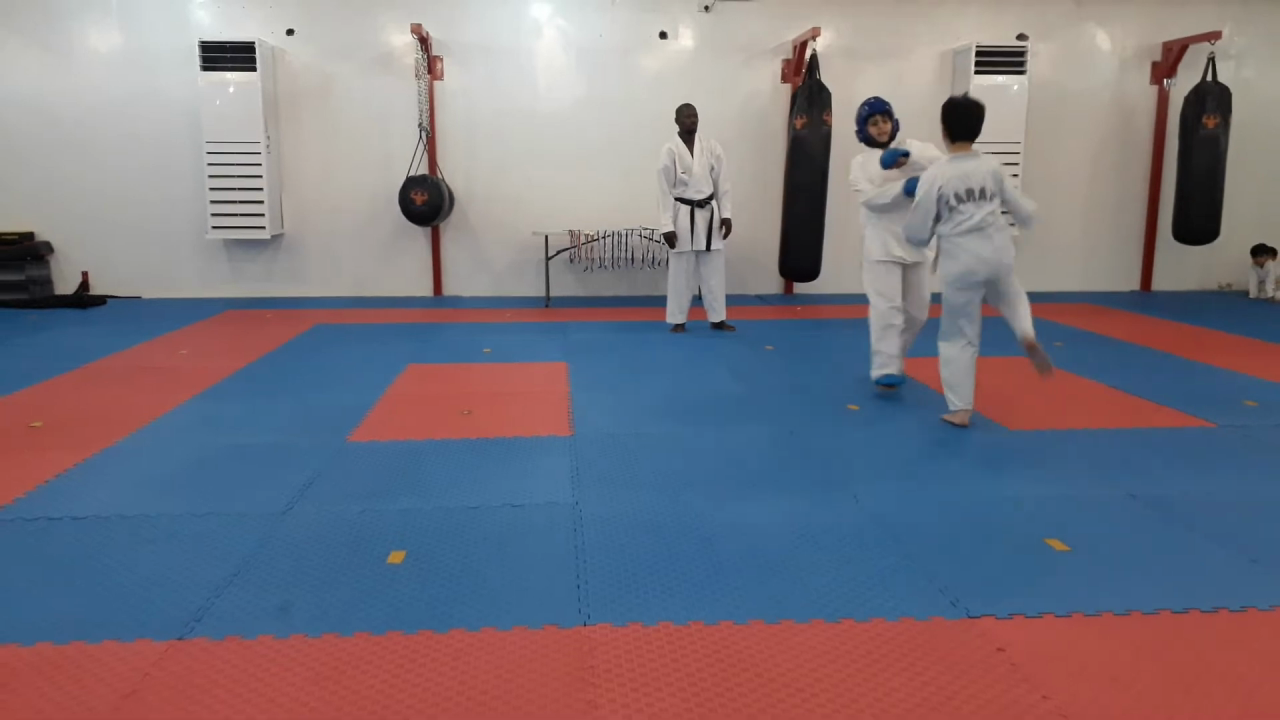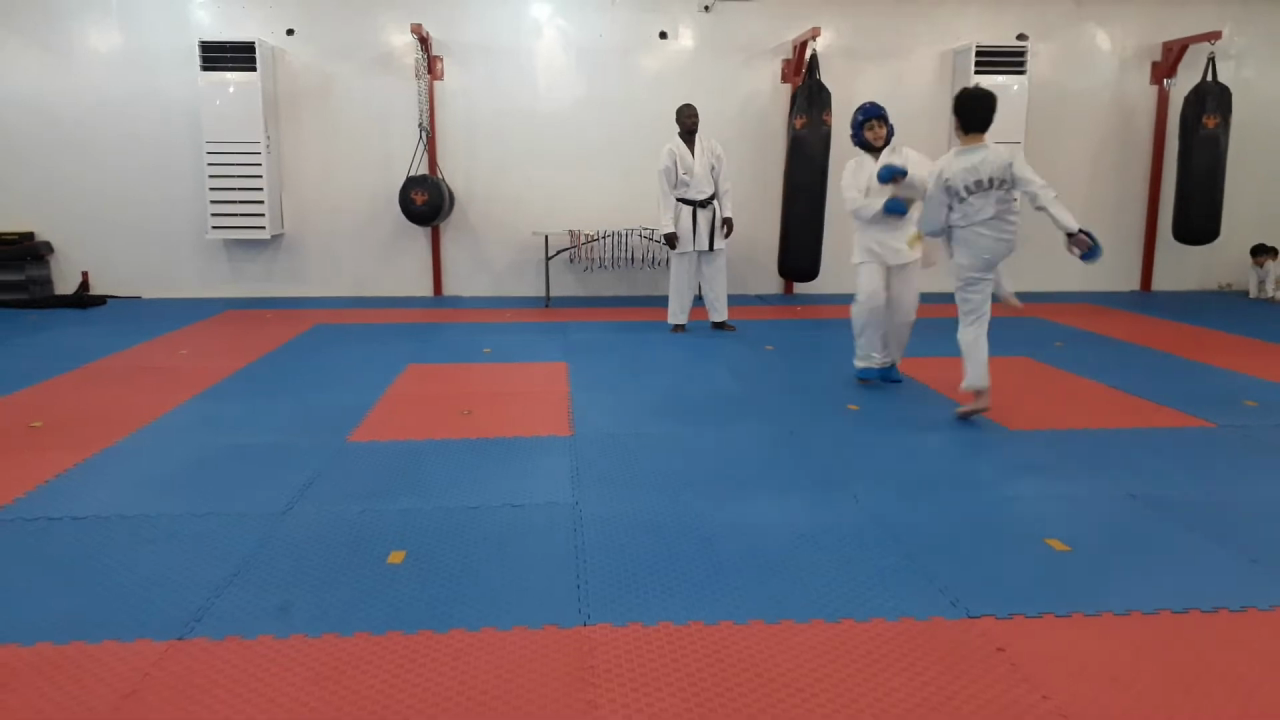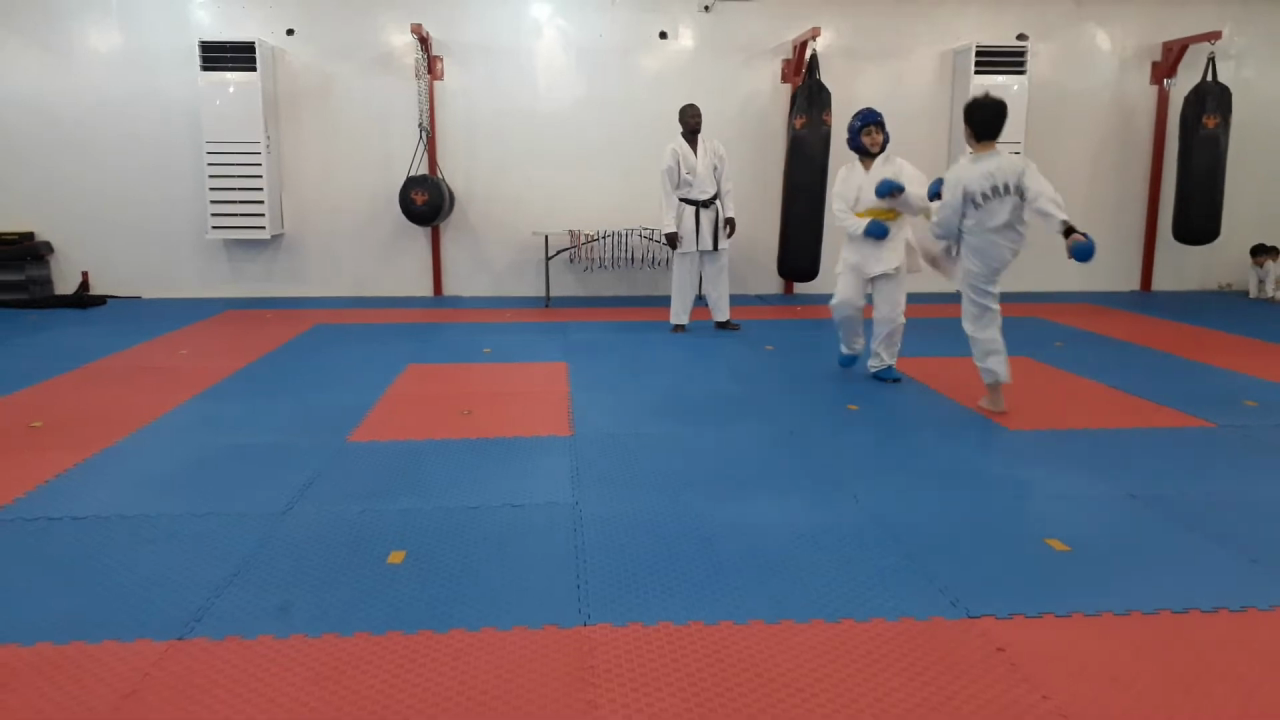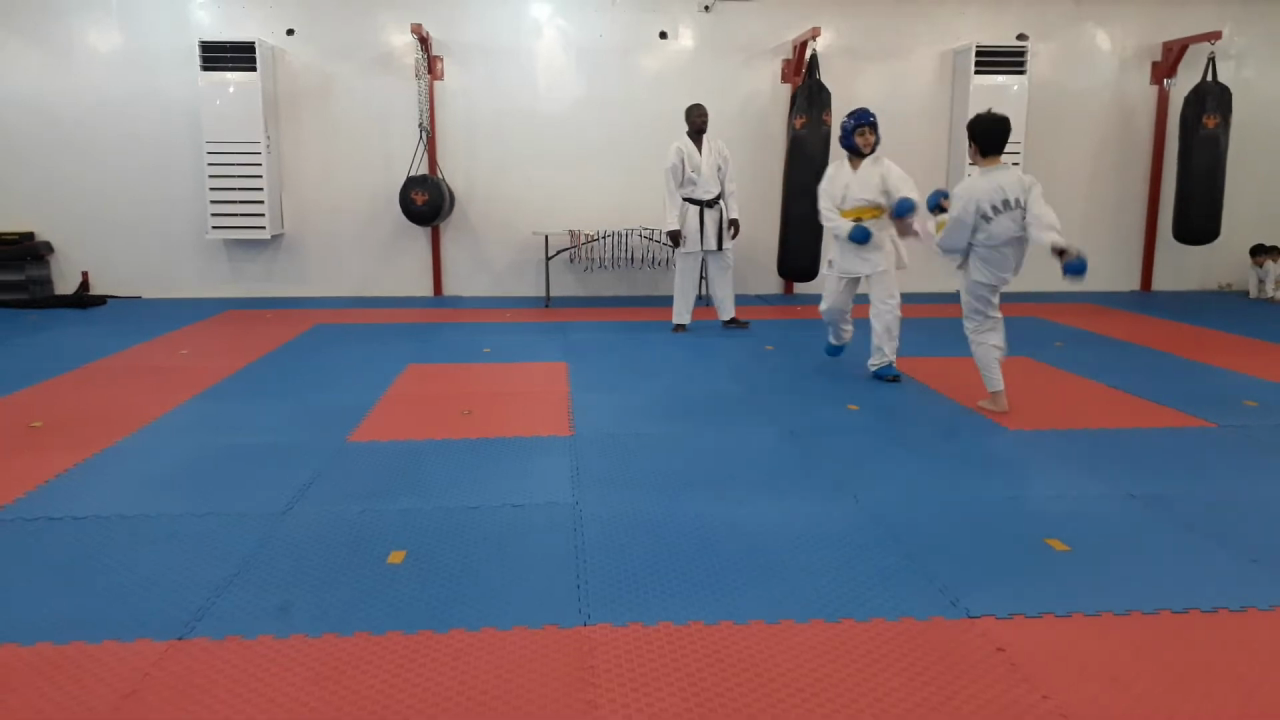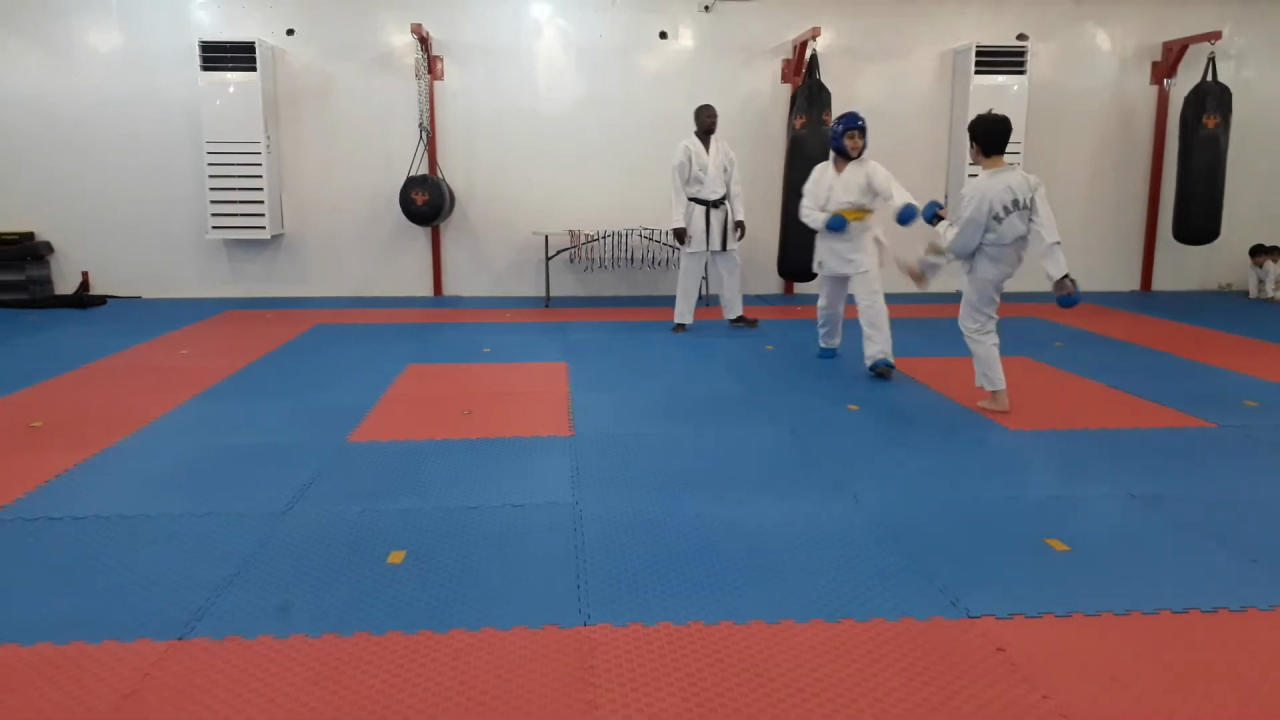
dt=0.1s
person 1, frame 1
left shoulder: (933, 177)
right shoulder: (992, 168)
left elbow: (915, 234)
right elbow: (1019, 206)
left wrist: (933, 216)
right wrist: (1027, 216)
left hip: (960, 265)
right hip: (997, 255)
left knee: (957, 338)
right knee: (1010, 295)
left ankle: (960, 408)
right ankle: (1027, 337)
person 1, frame 2
left shoulder: (944, 169)
right shoulder: (1008, 157)
left elbow: (931, 225)
right elbow: (1039, 190)
left wrist: (933, 200)
right wrist: (1071, 229)
left hip: (971, 252)
right hip: (1004, 239)
left knee: (971, 320)
left ankle: (978, 389)
person 1, frame 3
left shoulder: (959, 175)
right shoulder: (1020, 166)
left elbow: (945, 228)
right elbow: (1044, 198)
left wrist: (941, 204)
right wrist: (1067, 228)
left hip: (978, 256)
right hip: (1009, 246)
left knee: (981, 322)
left ankle: (995, 389)
person 1, frame 4
left shoulder: (967, 190)
right shoulder: (1024, 181)
left elbow: (952, 244)
right elbow: (1042, 219)
left wrist: (947, 215)
right wrist: (1061, 248)
left hip: (984, 269)
right hip: (1009, 259)
left knee: (980, 327)
left ankle: (997, 395)
person 1, frame 5
left shoulder: (976, 191)
right shoulder: (1028, 181)
left elbow: (961, 246)
right elbow: (1044, 227)
left wrist: (943, 224)
right wrist: (1060, 274)
left hip: (988, 266)
right hip: (1008, 258)
left knee: (978, 326)
left ankle: (998, 394)
right ankle: (922, 270)
person 2, frame 1
left shoulder: (908, 149)
right shoulder: (862, 163)
left elbow: (939, 165)
right elbow: (870, 198)
left wrist: (907, 158)
right wrist: (904, 188)
right hip: (882, 239)
left knee: (917, 308)
right knee: (886, 304)
left ankle: (888, 358)
right ankle: (885, 370)
person 2, frame 2
left shoulder: (905, 155)
right shoulder: (854, 166)
left elbow: (930, 182)
right elbow: (856, 204)
left wrist: (903, 175)
right wrist: (885, 205)
left hip: (904, 239)
right hip: (870, 240)
left knee: (903, 306)
right knee: (870, 301)
left ankle: (886, 361)
right ankle: (867, 360)
person 2, frame 3
left shoulder: (898, 167)
right shoulder: (846, 173)
left elbow: (921, 203)
right elbow: (841, 214)
left wrist: (901, 192)
right wrist: (865, 227)
left hip: (893, 249)
right hip: (858, 247)
left knee: (890, 313)
right knee: (844, 304)
left ankle: (883, 363)
right ankle: (851, 347)
person 2, frame 4
left shoulder: (885, 168)
right shoulder: (835, 170)
left elbow: (905, 192)
right elbow: (826, 212)
left wrist: (908, 205)
right wrist: (847, 230)
left hip: (878, 245)
right hip: (844, 246)
left knee: (886, 305)
right knee: (832, 305)
left ankle: (884, 363)
right ankle: (838, 337)
person 2, frame 5
left shoulder: (870, 169)
right shoulder: (820, 172)
left elbow: (893, 190)
right elbow: (807, 210)
left wrist: (906, 206)
right wrist: (825, 221)
left hip: (862, 245)
right hip: (830, 245)
left knee: (870, 301)
right knee: (829, 303)
left ankle: (880, 357)
right ankle: (828, 342)
person 3, frame 1
left shoulder: (712, 147)
right shoulder: (669, 151)
left elbow: (721, 183)
right elbow: (665, 191)
left wrist: (726, 214)
right wrist: (667, 226)
left hip: (709, 213)
right hip: (684, 215)
left knee: (714, 268)
right knee: (681, 270)
left ankle: (717, 318)
right ankle: (678, 320)
person 3, frame 2
left shoulder: (711, 146)
right shoulder: (670, 151)
left elbow: (722, 182)
right elbow: (666, 192)
left wrist: (727, 213)
right wrist: (667, 227)
left hip: (710, 213)
right hip: (685, 215)
left knee: (715, 268)
right knee: (683, 270)
left ankle: (718, 318)
right ankle: (678, 320)
person 3, frame 3
left shoulder: (714, 147)
right shoulder: (673, 151)
left elbow: (724, 183)
right elbow: (668, 192)
left wrist: (729, 213)
right wrist: (669, 226)
left hip: (713, 213)
right hip: (688, 215)
left knee: (718, 267)
right knee: (685, 270)
left ankle: (722, 318)
right ankle: (679, 320)
person 3, frame 4
left shoulder: (718, 147)
right shoulder: (678, 149)
left elbow: (728, 183)
right elbow: (672, 190)
left wrist: (733, 215)
right wrist: (672, 225)
left hip: (716, 212)
right hip: (691, 214)
left knee: (723, 266)
right knee: (687, 270)
left ankle: (727, 315)
right ankle: (681, 320)
person 3, frame 5
left shoulder: (724, 148)
right shoulder: (686, 148)
left elbow: (734, 185)
right elbow: (678, 188)
left wrist: (739, 216)
right wrist: (678, 222)
left hip: (721, 213)
right hip: (697, 214)
left knee: (730, 266)
right knee: (690, 269)
left ankle: (735, 314)
right ankle: (682, 320)
